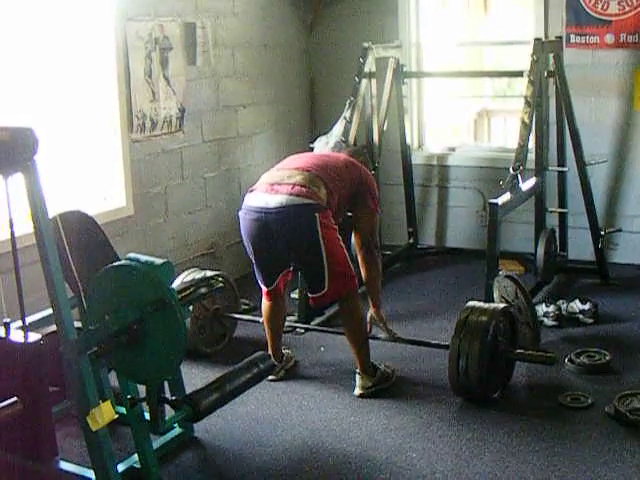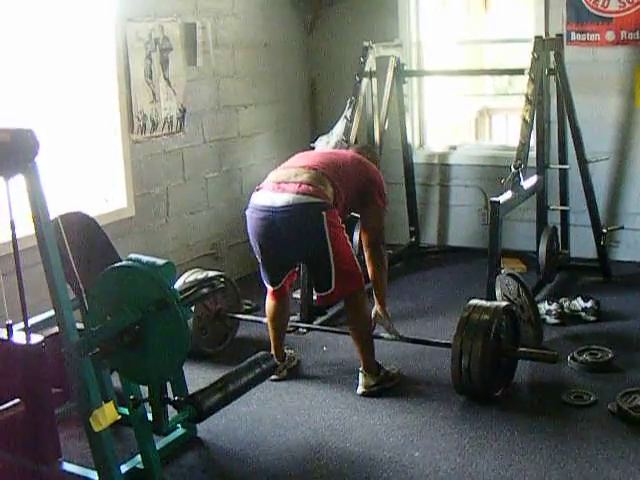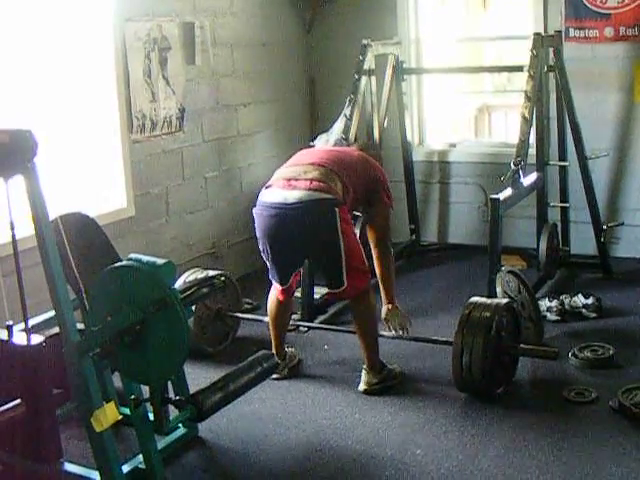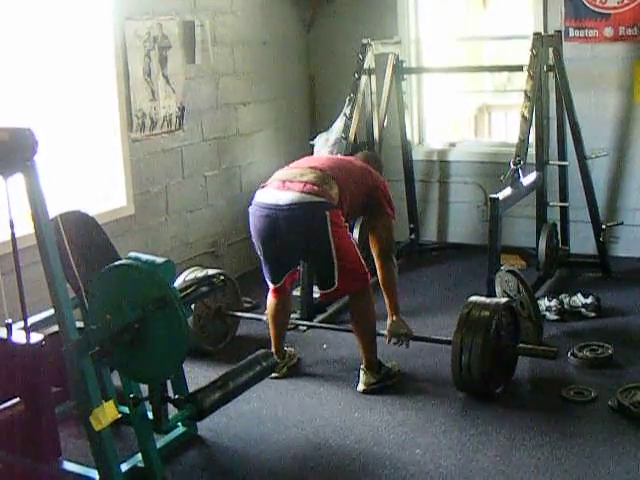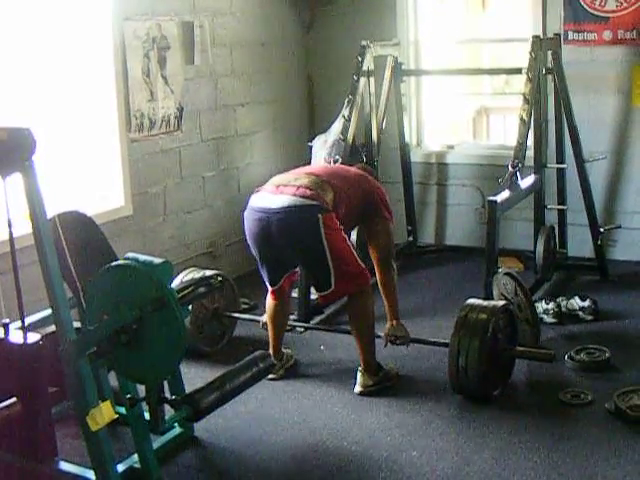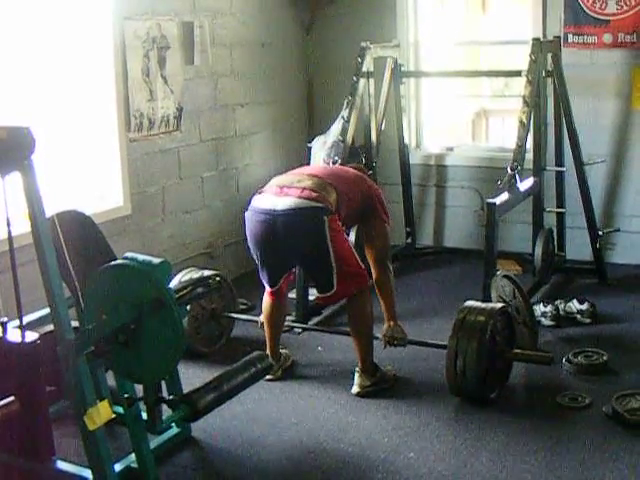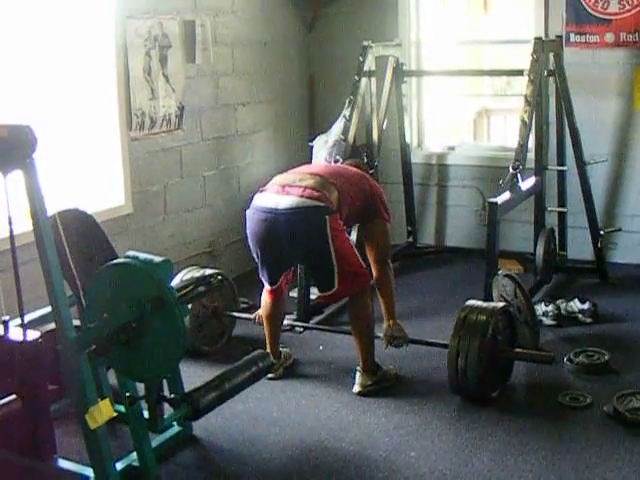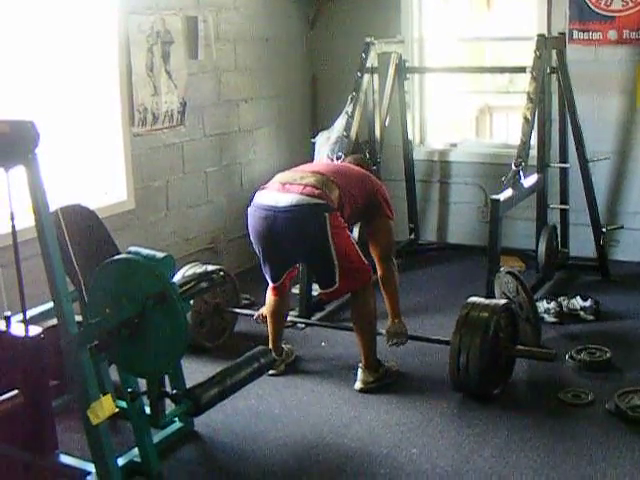
dt=0.2s
person 1, frame 1
left shoulder: (296, 160)
right shoulder: (362, 175)
right elbow: (368, 247)
right wrist: (376, 308)
left hip: (251, 209)
right hip: (301, 211)
left knee: (271, 287)
right knee: (345, 292)
left ankle: (276, 361)
right ankle: (367, 375)
person 1, frame 2
left shoulder: (306, 157)
right shoulder: (370, 172)
right elbow: (374, 246)
right wrist: (381, 305)
left hip: (258, 208)
right hip: (307, 210)
left knee: (276, 286)
right knee: (352, 290)
left ankle: (279, 361)
right ankle: (370, 374)
person 1, frame 3
left shoulder: (307, 154)
right shoulder: (373, 170)
right elbow: (381, 244)
right wrist: (390, 303)
left hip: (267, 205)
right hip: (318, 207)
left knee: (281, 285)
right knee: (359, 288)
left ankle: (279, 360)
right ankle: (374, 372)
person 1, frame 4
left shoulder: (309, 162)
right shoulder: (374, 181)
right elbow: (384, 254)
right wrist: (394, 315)
left hip: (262, 206)
right hip: (311, 210)
left knee: (278, 284)
right knee: (357, 288)
left ankle: (278, 359)
right ankle: (372, 372)
person 1, frame 5
left shoulder: (310, 172)
right shoulder: (372, 189)
right elbow: (384, 262)
left wrist: (273, 310)
right wrist: (394, 320)
left hip: (256, 210)
right hip: (304, 214)
left knee: (278, 286)
right knee: (357, 288)
left ankle: (275, 359)
right ankle: (369, 373)
person 1, frame 6
left shoulder: (305, 173)
right shoulder: (368, 190)
right elbow: (380, 263)
left wrist: (268, 313)
right wrist: (391, 321)
left hip: (258, 212)
right hip: (308, 215)
left knee: (274, 286)
right knee: (357, 289)
left ankle: (273, 360)
right ankle: (367, 375)
person 1, frame 7
left shoulder: (305, 171)
right shoulder: (369, 188)
right elbow: (381, 261)
left wrist: (266, 308)
right wrist: (391, 321)
left hip: (259, 210)
right hip: (309, 214)
left knee: (273, 284)
right knee: (358, 288)
left ankle: (273, 359)
right ankle: (368, 374)
person 1, frame 8
left shoulder: (310, 169)
right shoulder: (372, 186)
right elbow: (385, 259)
left wrist: (270, 304)
right wrist: (395, 318)
left hip: (260, 209)
right hip: (309, 212)
left knee: (278, 281)
right knee: (360, 284)
left ankle: (275, 355)
right ankle: (370, 370)
